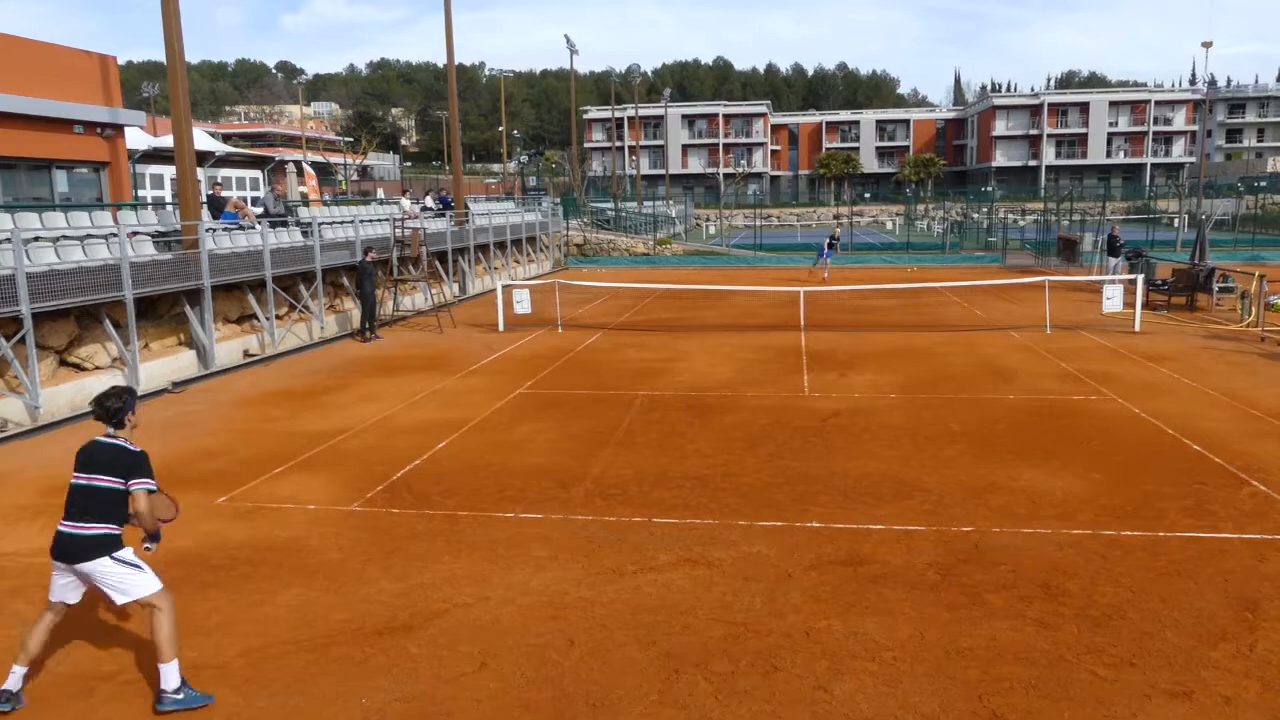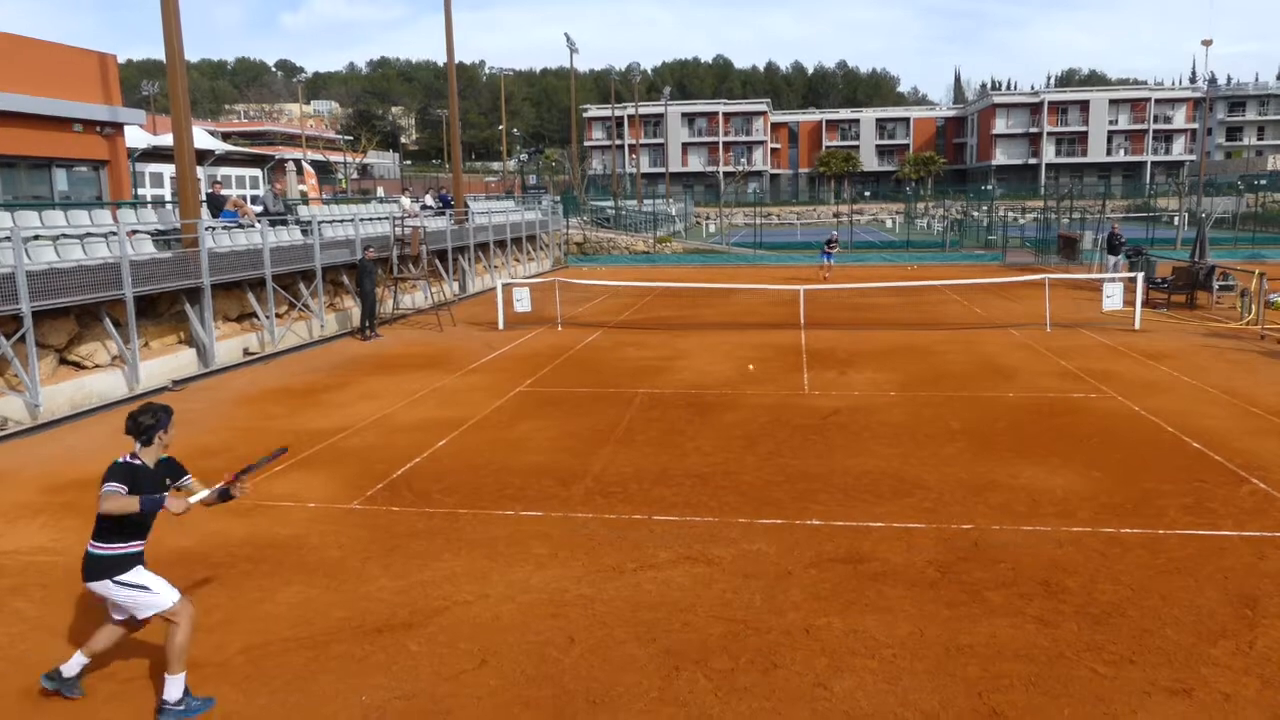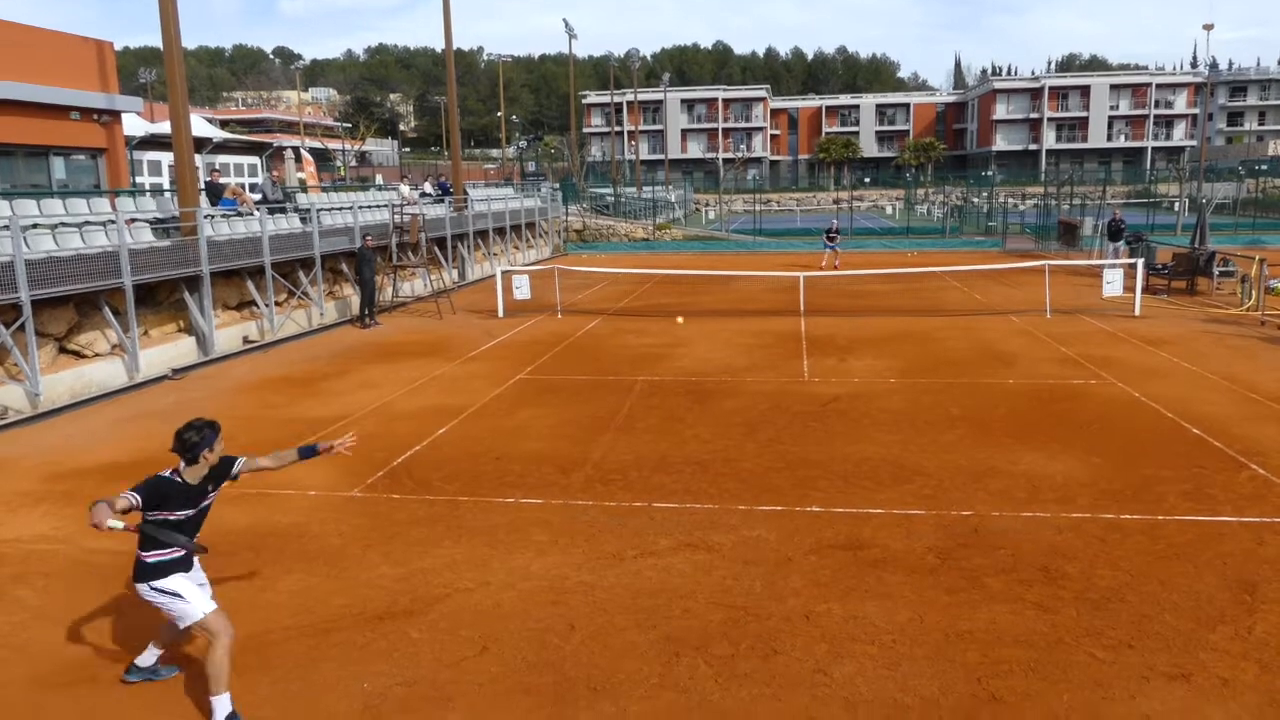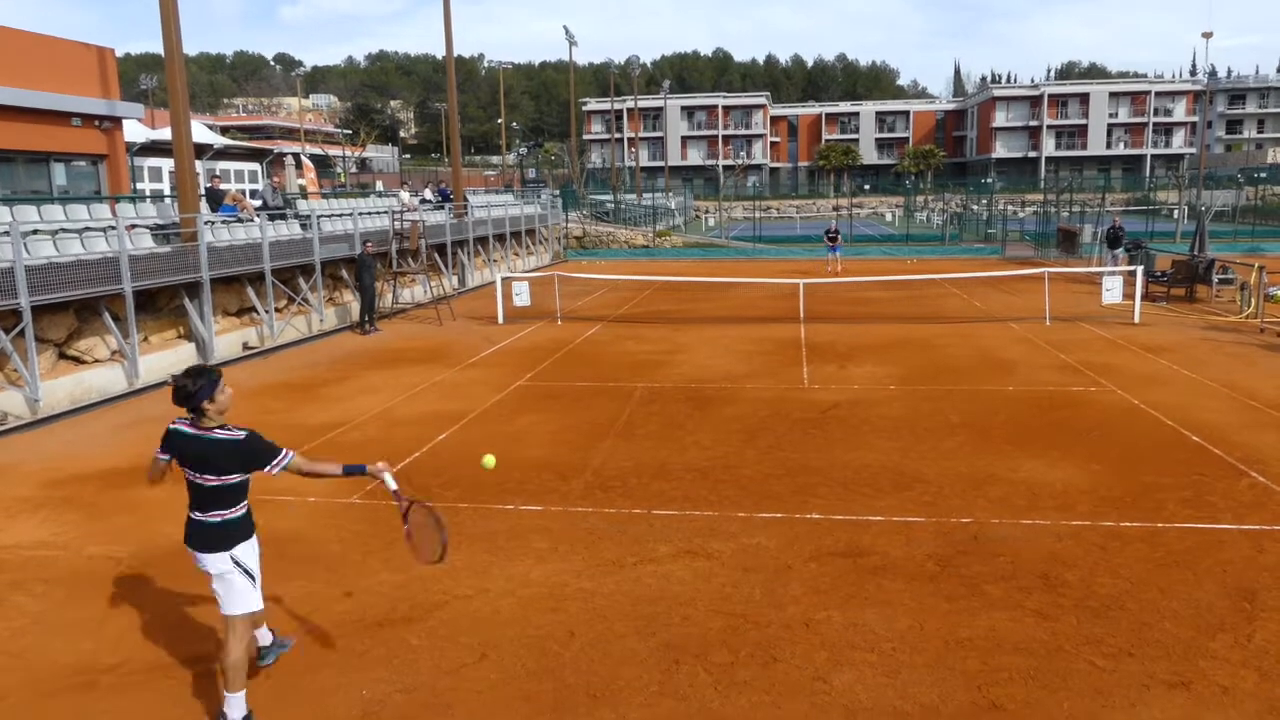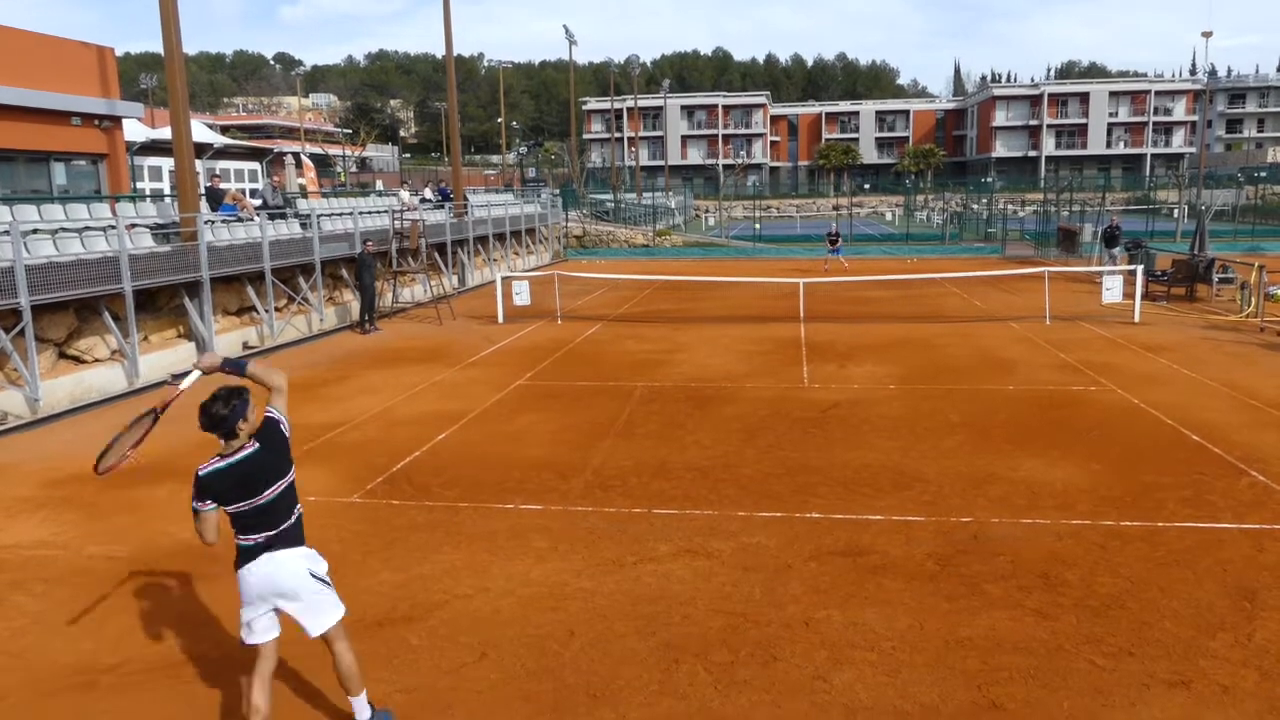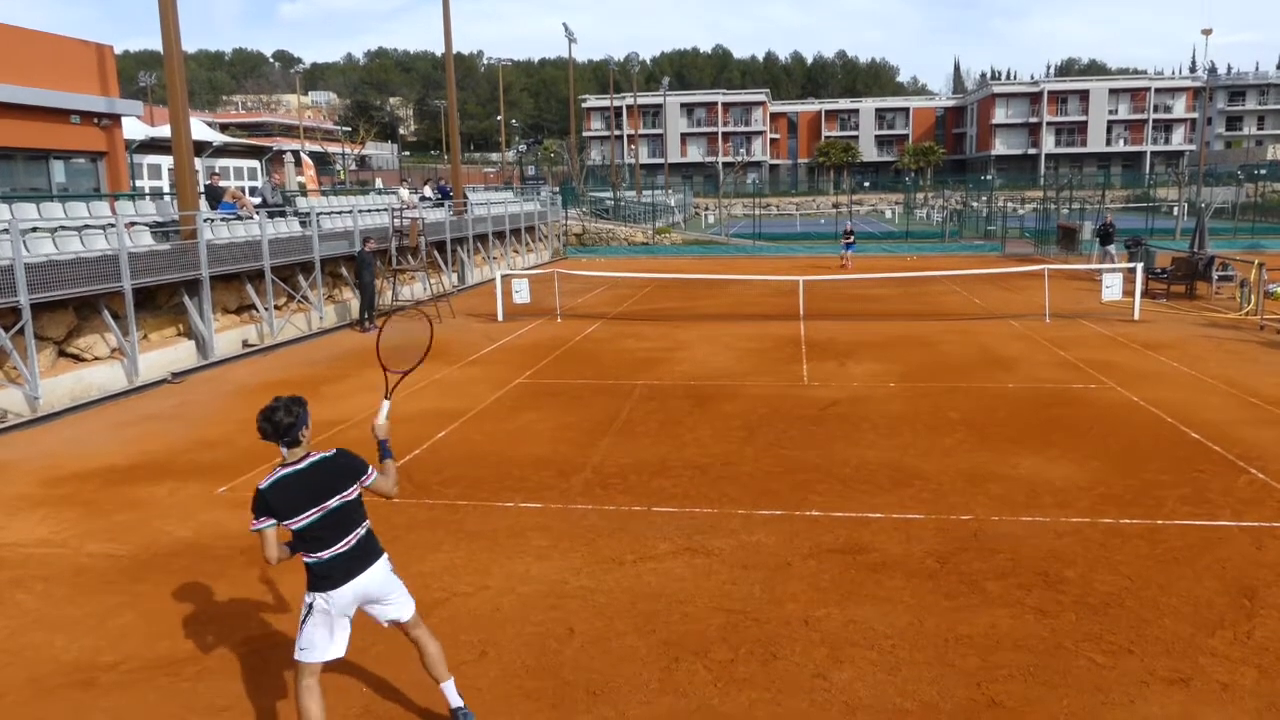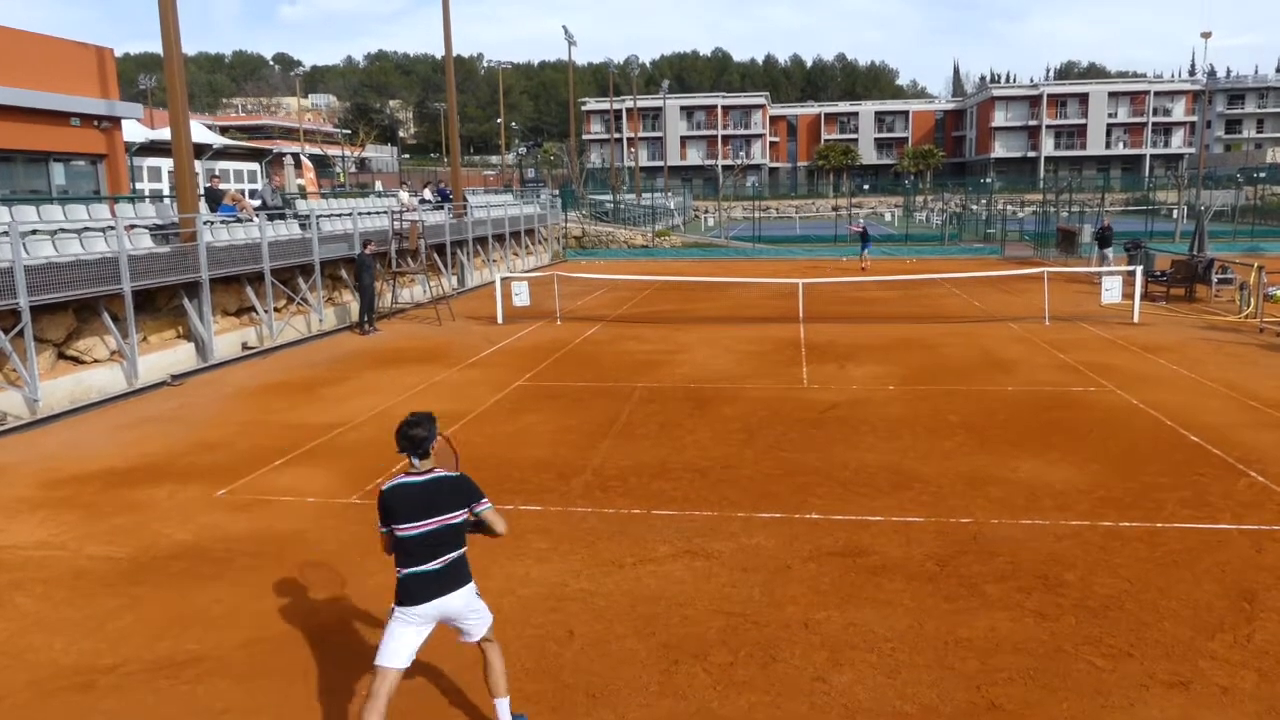
dt=0.3s
person 1, frame 1
left shoulder: (86, 450)
right shoulder: (134, 456)
right elbow: (142, 508)
left wrist: (138, 522)
right wrist: (152, 532)
left hip: (64, 547)
right hip: (98, 550)
left knee: (53, 612)
right knee: (162, 603)
right ankle: (171, 691)
person 1, frame 2
left shoulder: (166, 465)
right shoulder: (121, 469)
left elbow: (203, 496)
right elbow: (106, 505)
left wrist: (228, 492)
right wrist: (159, 501)
left hip: (110, 566)
right hip: (111, 570)
left knee: (132, 621)
right knee: (183, 614)
left ankle: (64, 673)
person 1, frame 3
left shoulder: (214, 473)
right shoulder: (159, 485)
left elbow: (267, 461)
right elbow: (113, 505)
left wrist: (321, 448)
right wrist: (101, 508)
left hip: (180, 565)
right hip: (156, 577)
left knee: (197, 616)
right knee: (222, 632)
left ankle: (141, 666)
person 1, frame 4
left shoulder: (176, 432)
right shoulder: (241, 445)
left elbow: (154, 477)
right elbow: (304, 466)
right wrist: (362, 470)
left hip: (200, 538)
right hip: (224, 545)
left knee: (248, 599)
right knee: (240, 626)
left ankle: (265, 644)
person 1, frame 5
left shoulder: (206, 476)
right shoulder: (270, 442)
left elbow: (209, 537)
right elbow: (279, 382)
right wrist: (225, 363)
left hip: (252, 572)
right hip: (293, 561)
left knee: (265, 663)
right knee: (337, 639)
person 1, frame 6
left shoulder: (266, 492)
right shoulder: (339, 461)
left elbow: (272, 555)
right elbow: (391, 490)
right wrist: (385, 444)
left hip: (328, 590)
right hip: (373, 569)
left knee: (307, 678)
right knee: (417, 630)
person 1, frame 7
left shoulder: (388, 493)
right shoulder: (457, 484)
left elbow: (388, 547)
right elbow: (500, 529)
right wrist: (472, 525)
left hip: (414, 600)
right hip: (456, 592)
left knee: (382, 685)
right knee: (488, 642)
